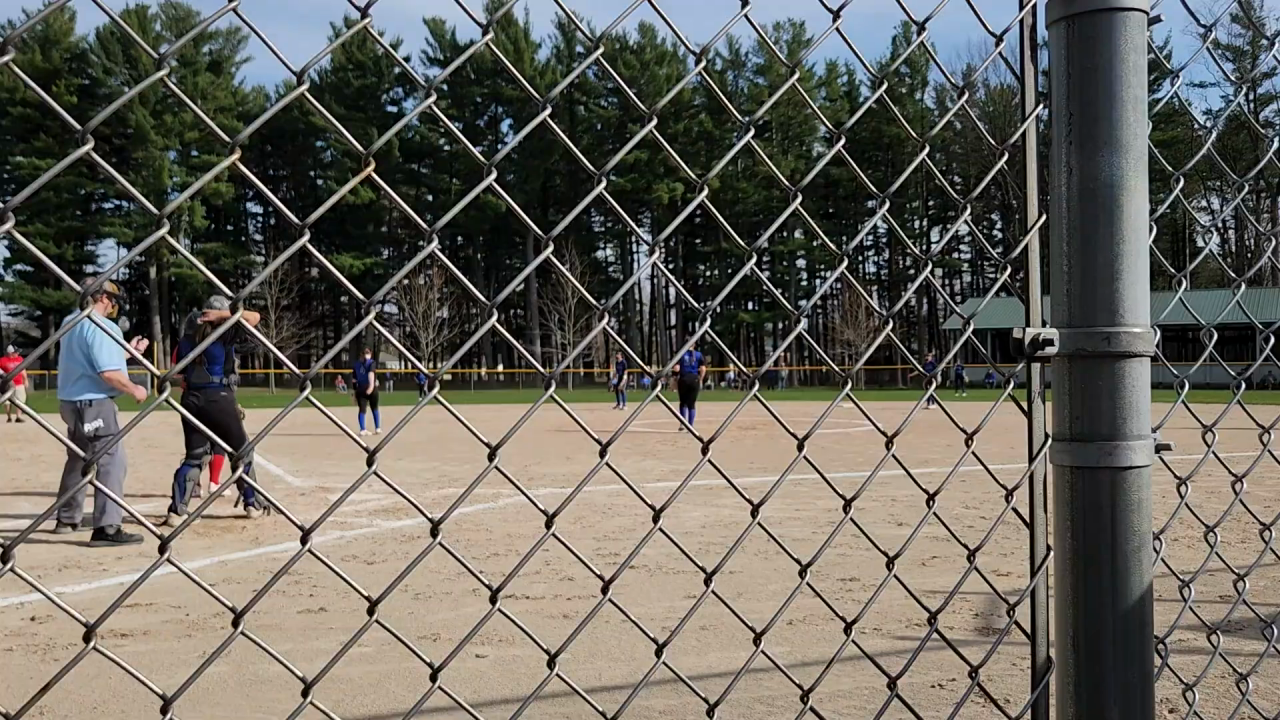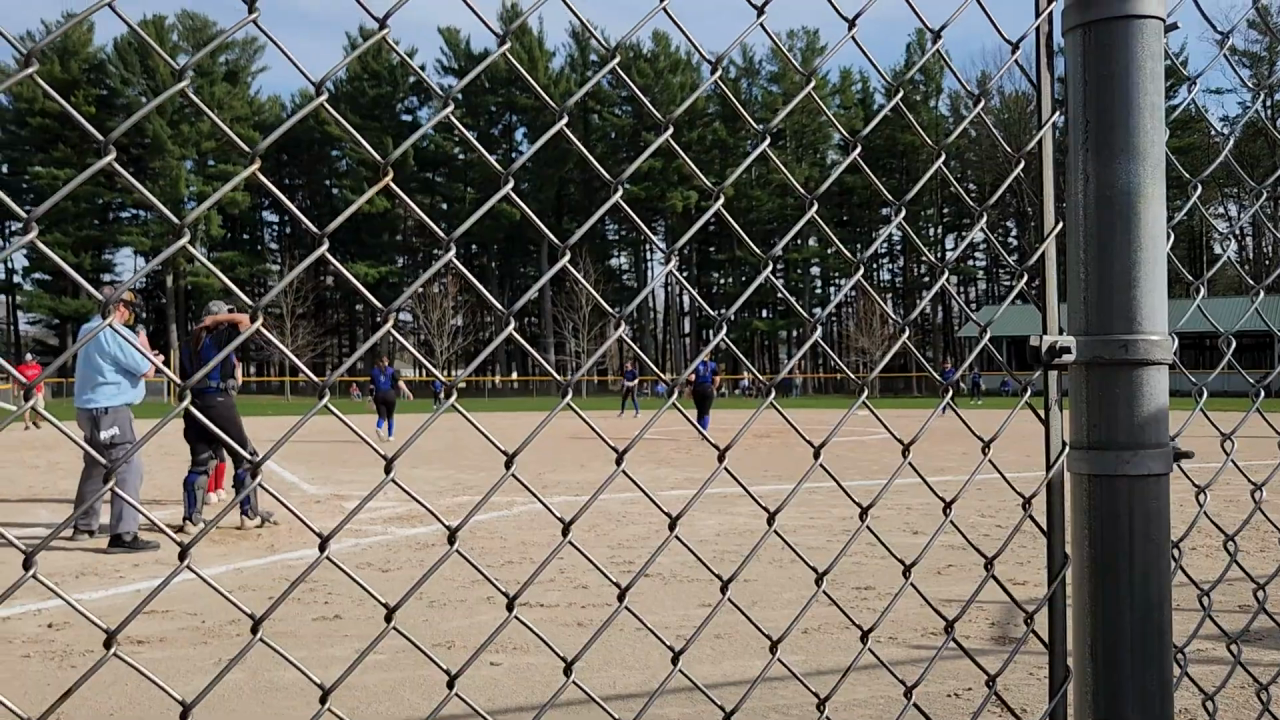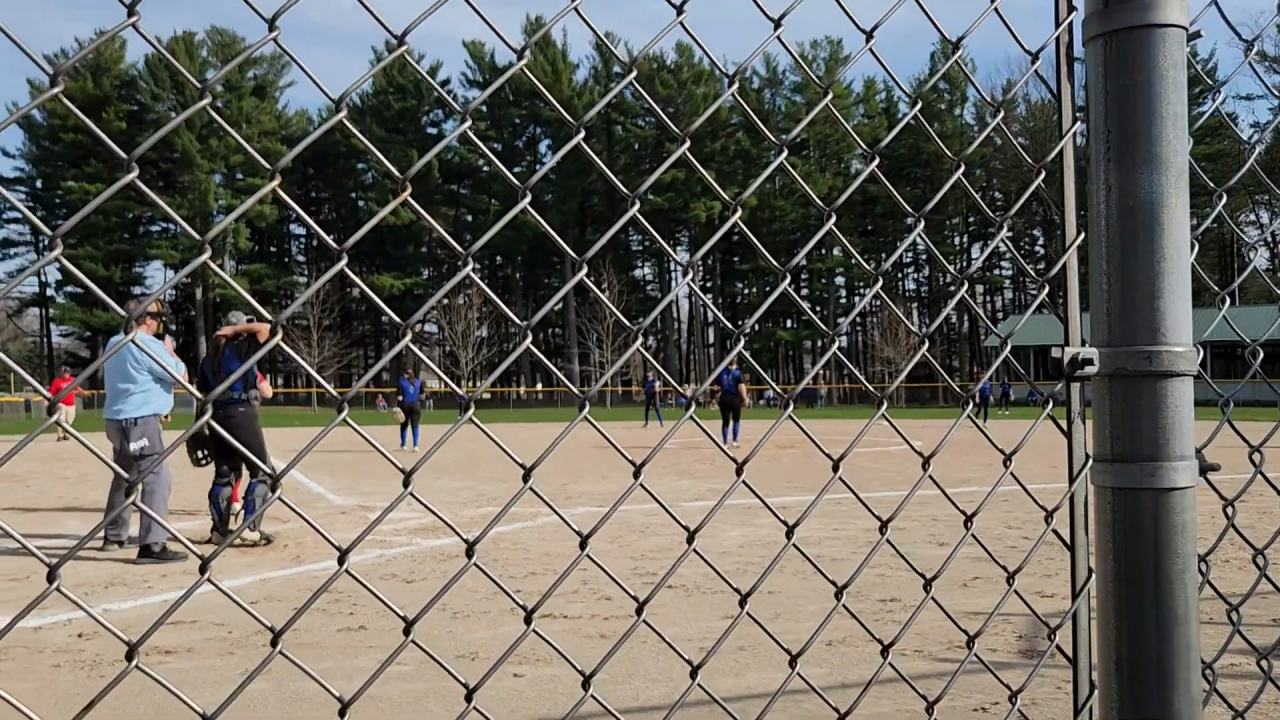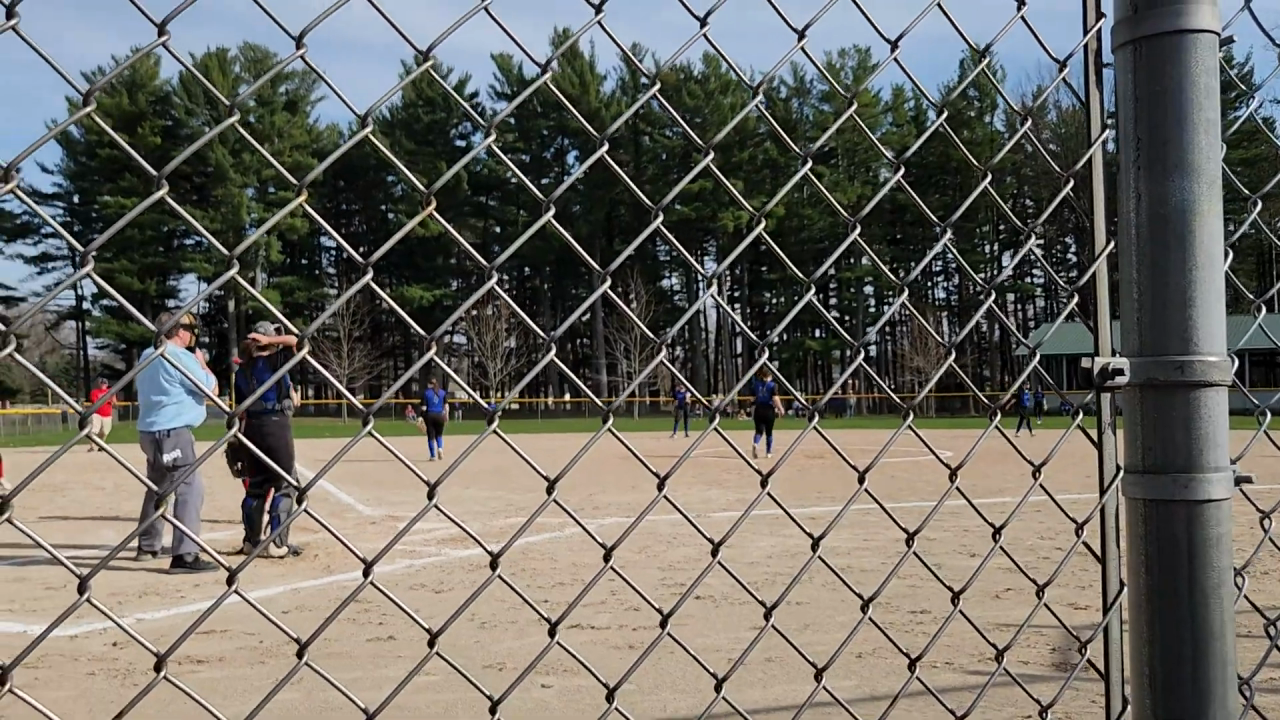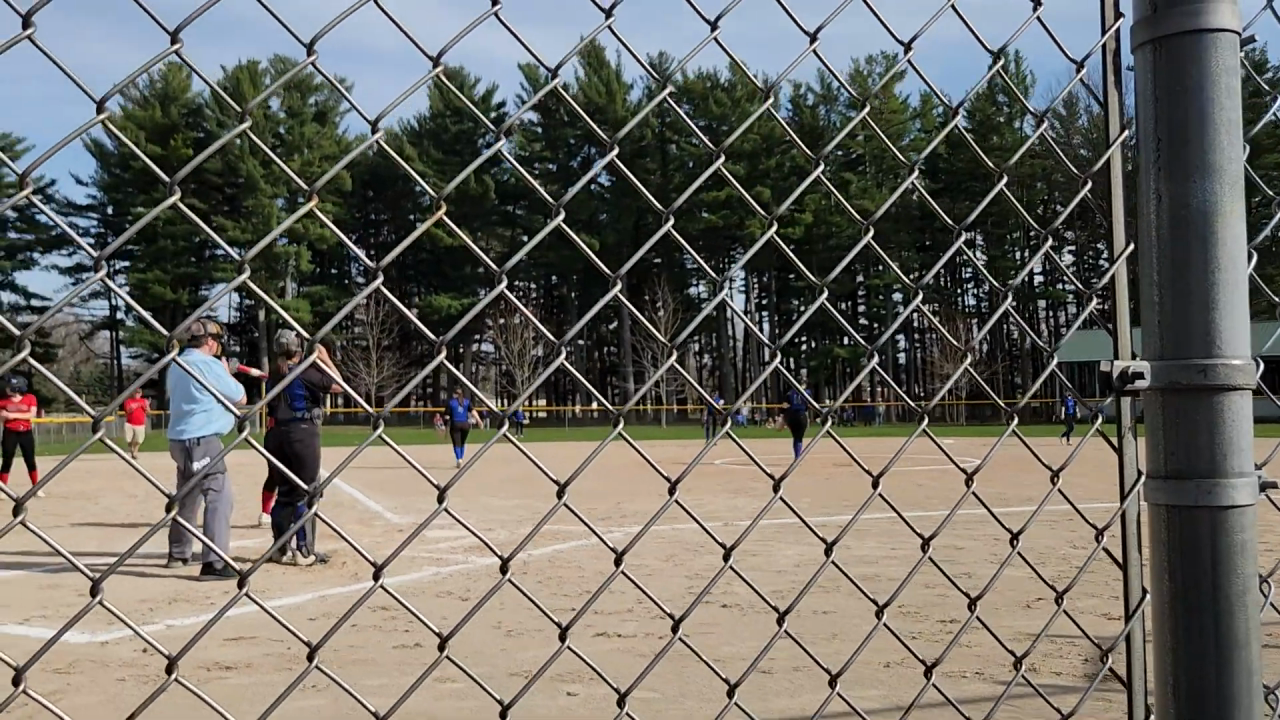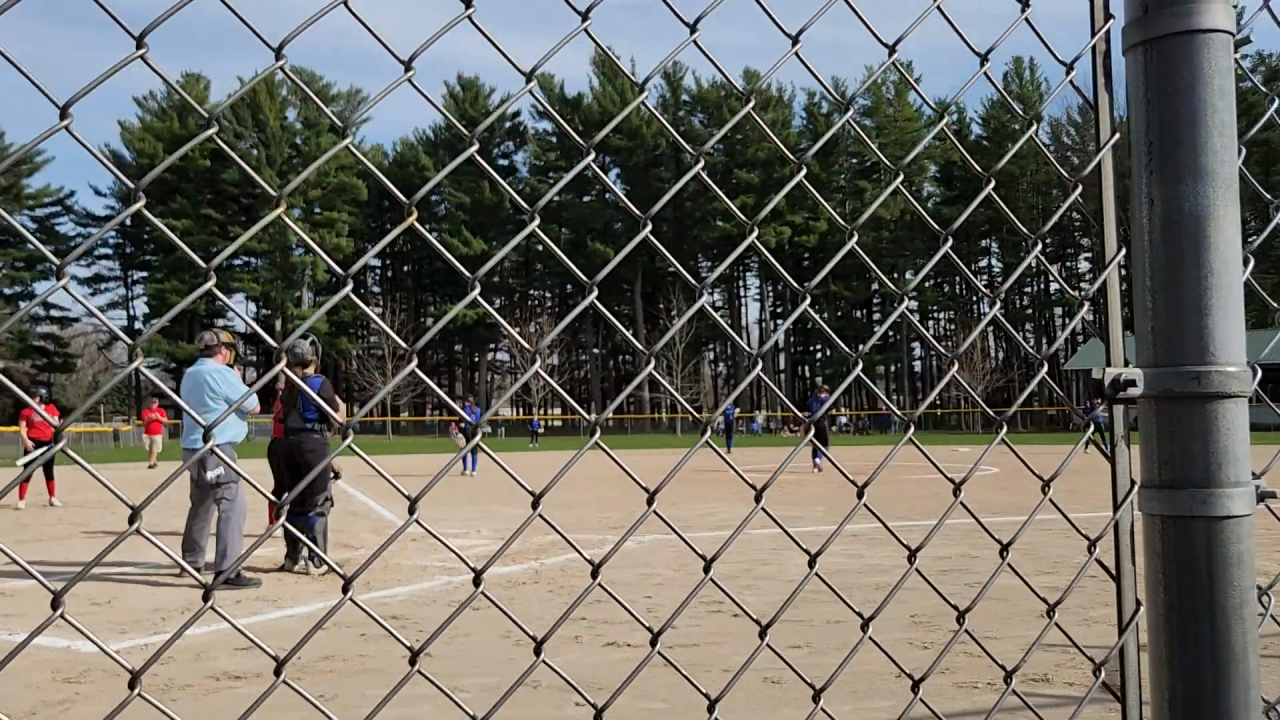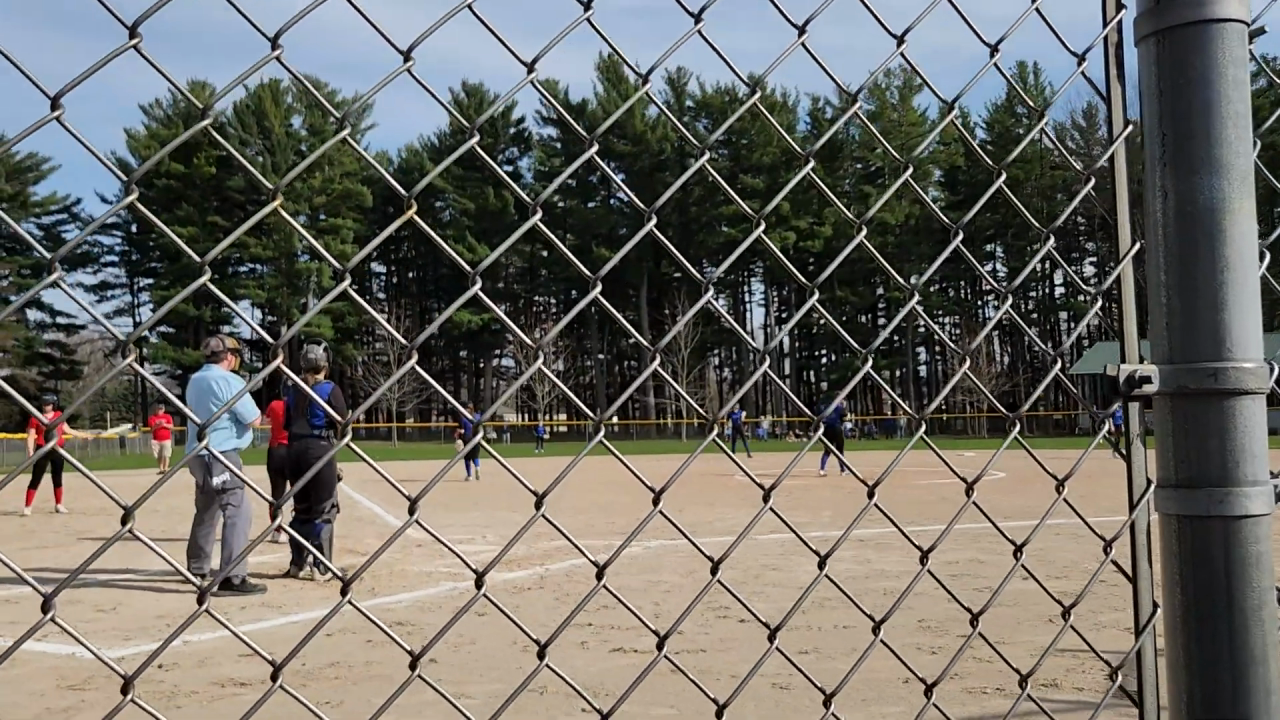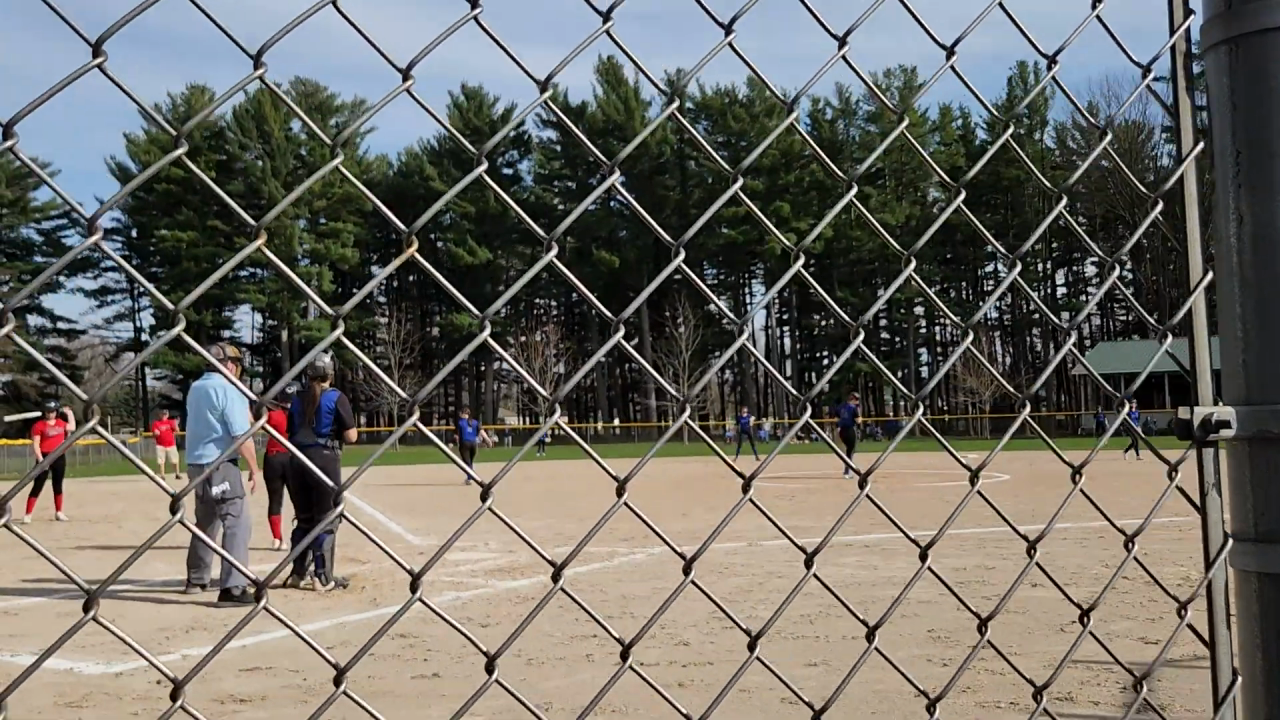
dt=0.3s
person 1, frame 1
left shoulder: (71, 323)
right shoulder: (100, 325)
right elbow: (108, 372)
left wrist: (130, 350)
right wrist: (133, 389)
left hip: (72, 402)
right hip: (94, 403)
left knee: (78, 460)
right knee: (112, 461)
left ankle: (67, 518)
right ankle: (106, 529)
person 1, frame 2
left shoulder: (87, 330)
right shoulder: (116, 333)
right elbow: (148, 371)
left wrist: (146, 359)
right wrist: (144, 347)
left hip: (89, 409)
right hip: (110, 411)
left knee: (95, 467)
right knee: (128, 468)
left ankle: (84, 525)
right ankle: (123, 535)
person 1, frame 3
left shoulder: (114, 343)
right shoulder: (147, 344)
right elbow: (181, 377)
right wrist: (170, 351)
left hip: (117, 420)
right hip: (139, 422)
left knee: (124, 478)
right knee: (157, 479)
left ankle: (113, 536)
right ankle: (151, 546)
person 1, frame 4
left shoulder: (147, 357)
right shoulder: (180, 357)
right elbow: (212, 390)
right wrist: (201, 363)
left hip: (150, 431)
right hip: (173, 433)
left knee: (158, 489)
right knee: (190, 490)
left ankle: (147, 546)
right ankle: (185, 556)
person 1, frame 5
left shoulder: (176, 366)
right shoulder: (208, 365)
right elbow: (240, 398)
right wrist: (227, 372)
left hip: (180, 439)
right hip: (202, 441)
left knee: (187, 497)
right knee: (219, 497)
left ankle: (178, 553)
right ankle: (214, 563)
person 1, frame 6
left shoulder: (189, 375)
right shoulder: (222, 374)
right elbow: (253, 406)
right wrist: (239, 381)
left hip: (193, 449)
right hip: (215, 450)
left knee: (201, 506)
right knee: (232, 507)
left ankle: (192, 562)
right ankle: (227, 573)
person 1, frame 7
left shoulder: (194, 380)
right shoulder: (229, 381)
right elbow: (254, 420)
right wrist: (245, 395)
left hip: (198, 454)
right hip: (221, 456)
left knee: (206, 513)
right knee: (237, 513)
left ankle: (196, 568)
right ankle: (232, 578)
person 1, frame 8
left shoulder: (194, 390)
right shoulder: (229, 390)
right elbow: (241, 437)
left wrist: (245, 415)
right wrist: (254, 469)
left hip: (197, 464)
right hip: (221, 466)
left knee: (205, 522)
right knee: (237, 523)
left ankle: (196, 579)
right ankle: (232, 589)
person 2, frame 1
left shoulder: (187, 340)
right shoulder: (223, 335)
left elbow: (181, 373)
right elbow: (254, 317)
right wrist: (222, 316)
left hip: (191, 399)
right hip: (219, 398)
left knee: (194, 456)
right knee: (241, 451)
left ankle: (176, 512)
right ankle: (252, 504)
person 2, frame 2
left shoulder: (188, 346)
right shoulder: (221, 338)
left elbow: (185, 381)
right elbow: (247, 319)
right wrist: (218, 319)
left hip: (195, 407)
right hip: (219, 404)
left knee: (200, 463)
right knee: (244, 457)
left ankle: (192, 520)
right ankle: (250, 514)
person 2, frame 3
left shoulder: (209, 358)
right shoulder: (241, 349)
left elbow: (203, 397)
right elbow: (265, 329)
right wrist: (235, 330)
left hip: (218, 417)
right hip: (242, 415)
left knee: (224, 475)
right knee: (262, 470)
left ankle: (219, 531)
right ankle: (251, 528)
person 2, frame 4
left shoulder: (242, 370)
right shoulder: (274, 361)
right elbow: (299, 341)
left wrist: (240, 437)
right wrist: (273, 340)
left hip: (252, 427)
right hip: (276, 425)
left knee: (256, 485)
right knee: (284, 485)
left ankle: (251, 542)
right ankle: (277, 544)
person 2, frame 5
left shoulder: (273, 378)
right shoulder: (306, 372)
left elbow: (272, 414)
right elbow: (339, 385)
right wrist: (324, 358)
left hip: (278, 434)
right hip: (304, 434)
left knee: (285, 493)
right knee: (307, 493)
left ankle: (281, 549)
right ankle: (304, 552)
person 2, frame 6
left shoulder: (288, 386)
right shoulder: (320, 383)
left elbow: (286, 416)
right elbow: (335, 420)
right wrist: (341, 406)
left hip: (289, 444)
right hip: (314, 445)
left knee: (296, 503)
right knee: (318, 504)
left ankle: (292, 558)
right ankle: (317, 562)
person 2, frame 7
left shoulder: (294, 392)
right shoulder: (330, 389)
left elbow: (288, 425)
left hip: (295, 450)
right hip: (320, 450)
left knee: (302, 509)
right knee: (324, 510)
left ankle: (298, 564)
right ankle: (322, 568)
person 2, frame 8
left shoulder: (298, 400)
right shoulder: (336, 397)
left elbow: (291, 433)
right elbow: (351, 436)
right wrist: (335, 431)
left hip: (298, 459)
right hip: (324, 458)
left knee: (304, 518)
right knee: (326, 519)
left ankle: (298, 574)
right ankle: (323, 577)
